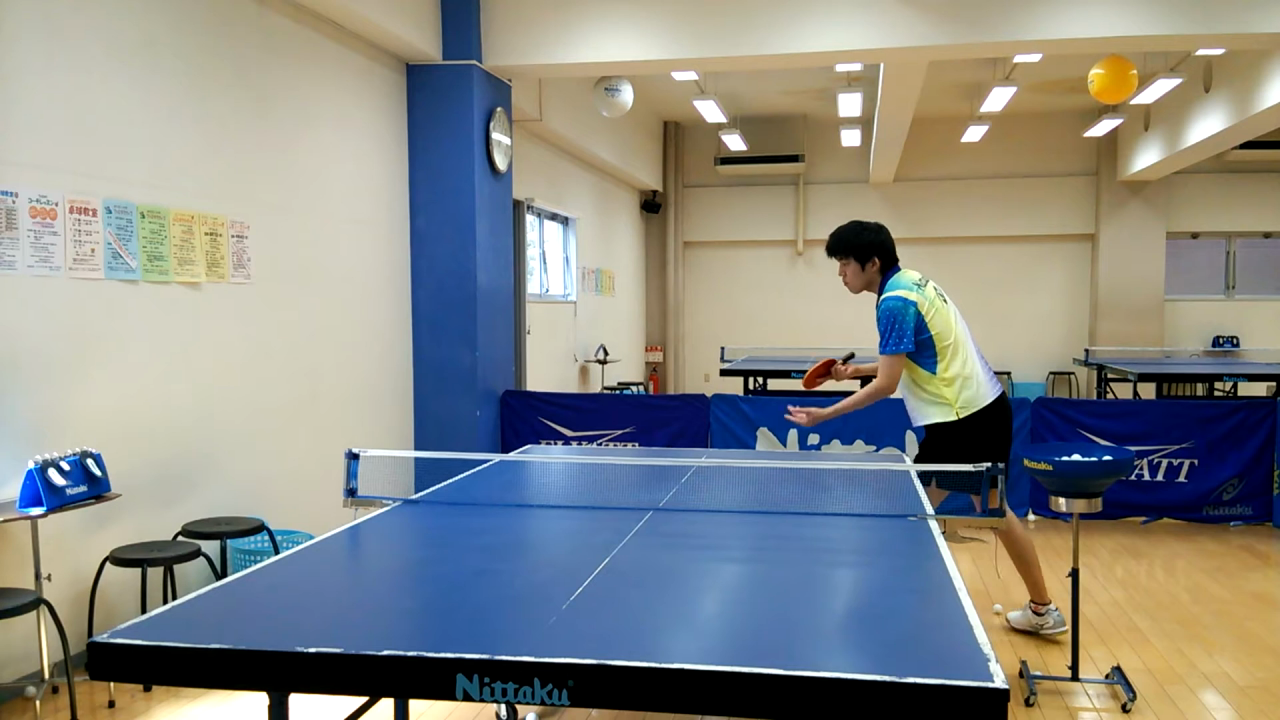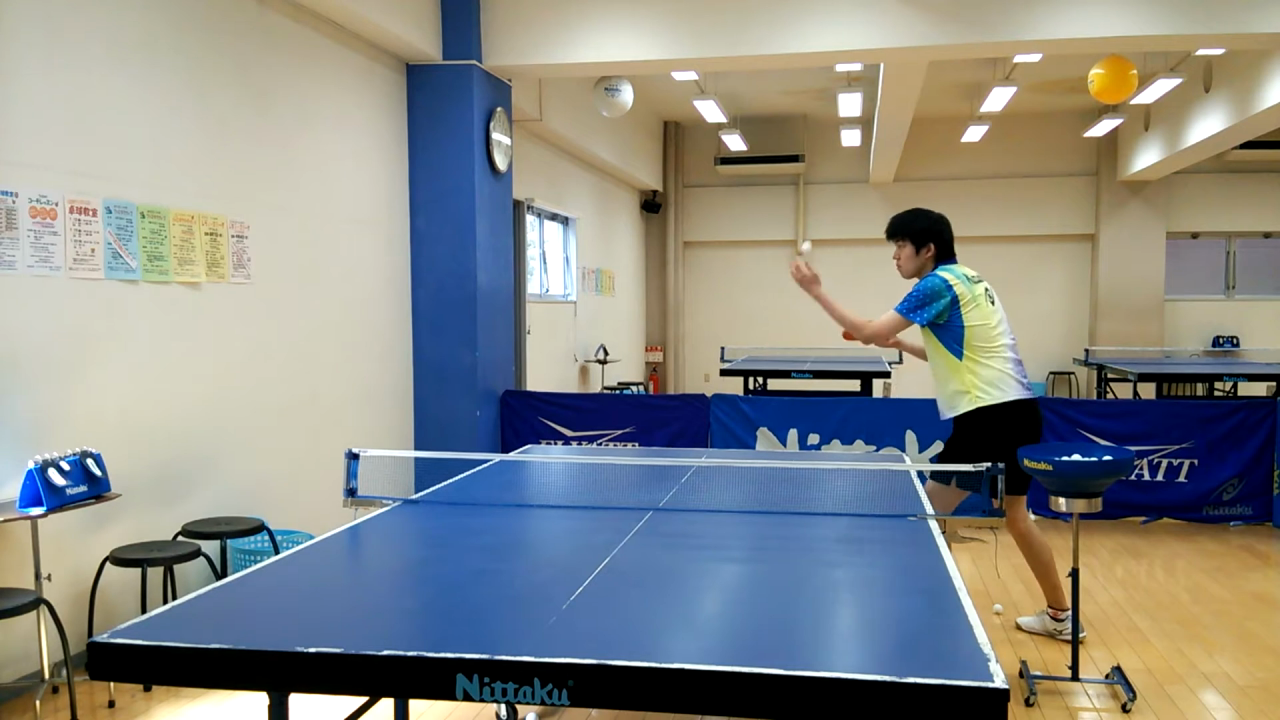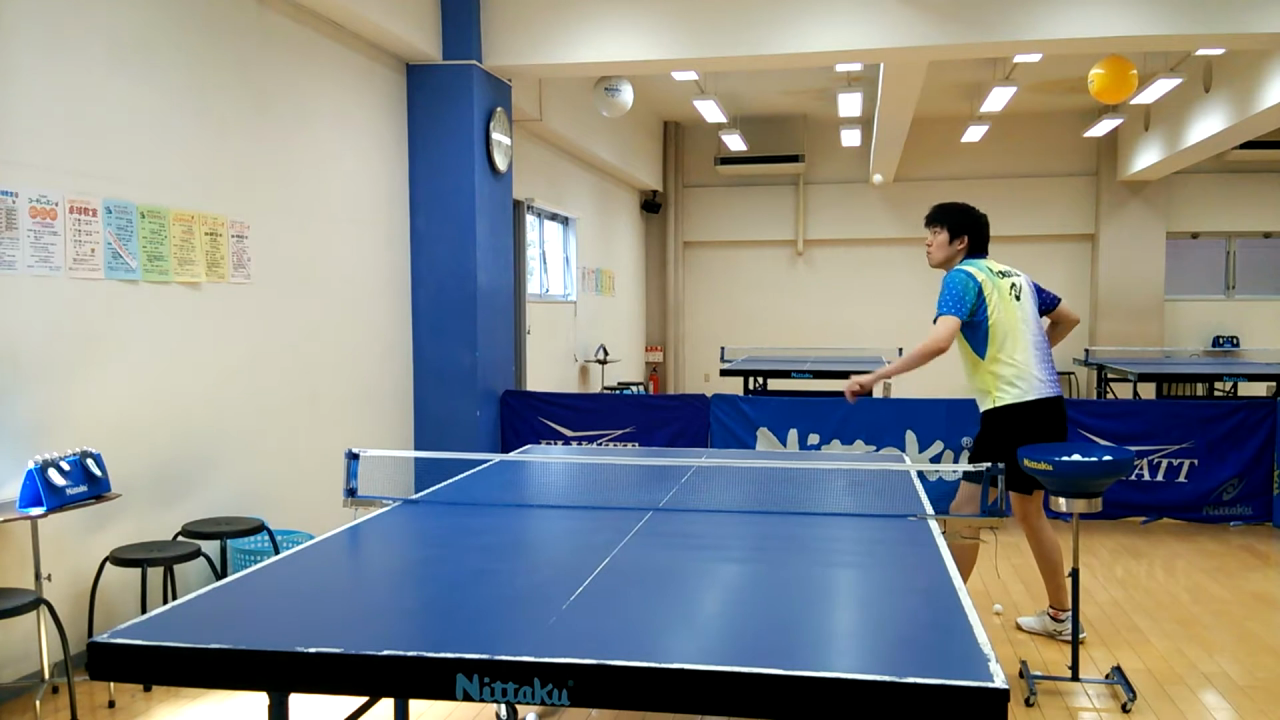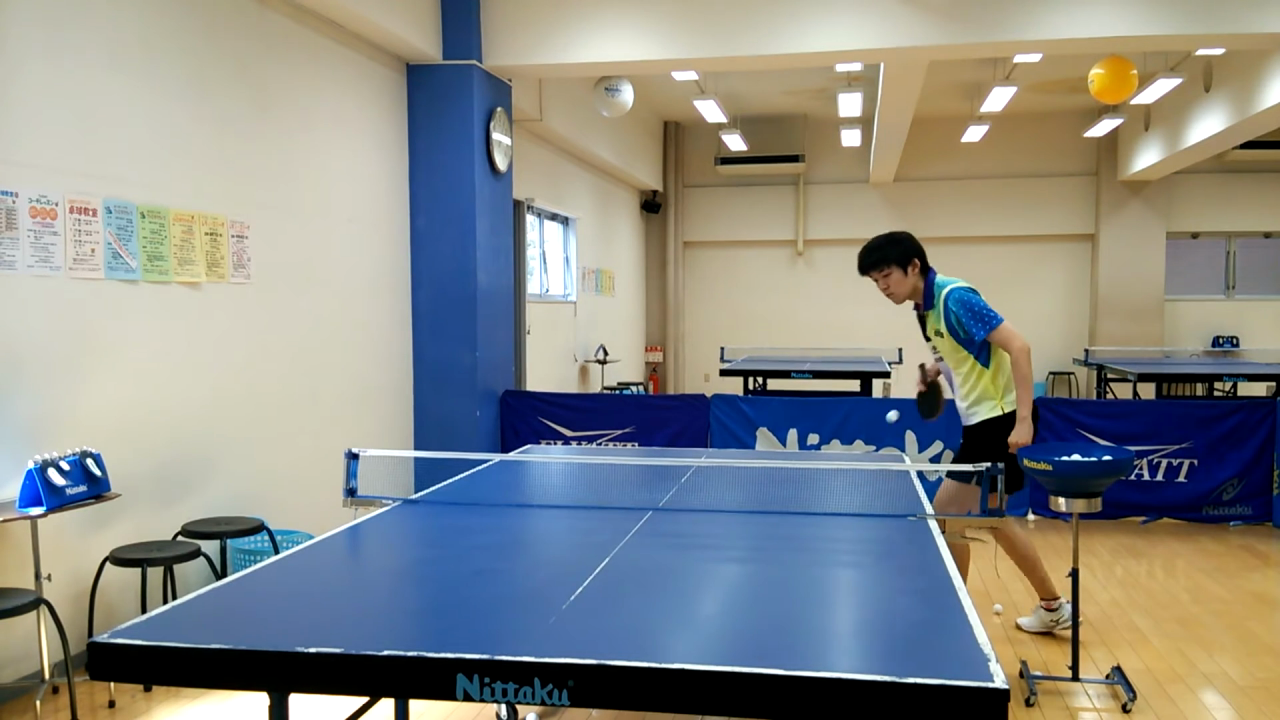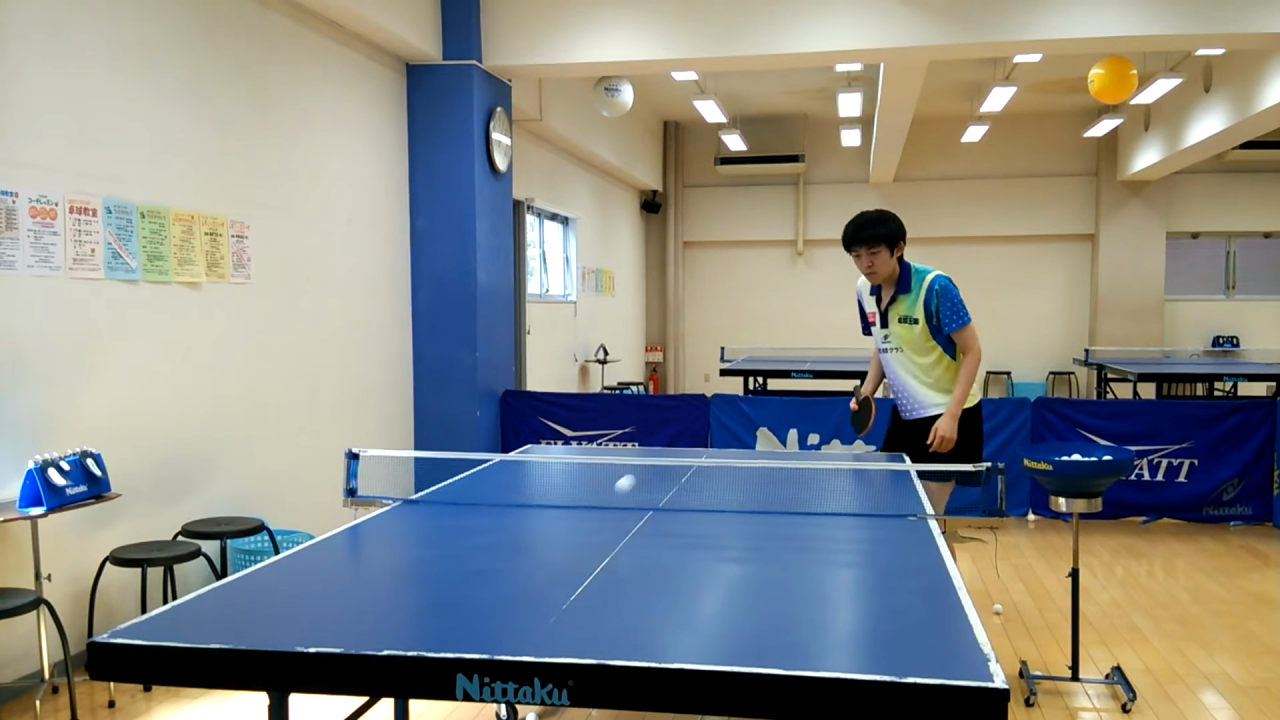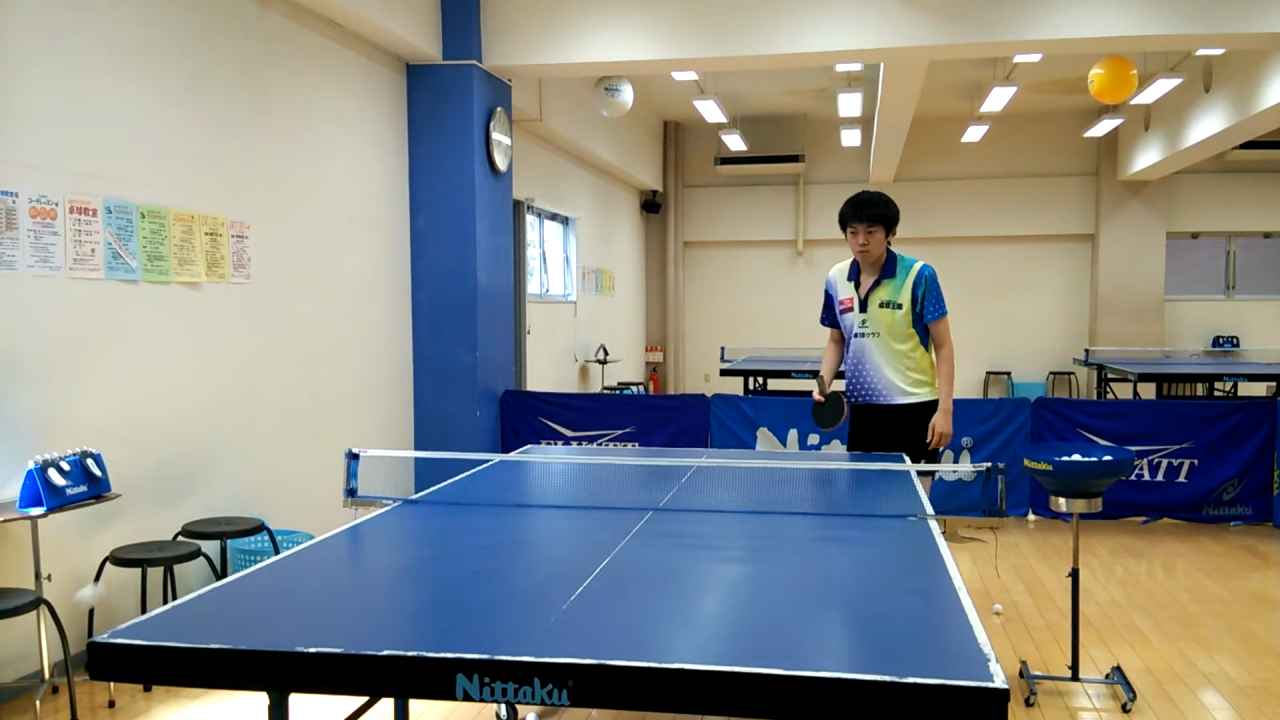
dt=0.4s
person 1, frame 1
left shoulder: (895, 303)
right shoulder: (913, 283)
left elbow: (885, 385)
left wrist: (825, 414)
right wrist: (858, 369)
left hip: (963, 422)
right hip: (989, 409)
right knee: (995, 511)
right ankle: (1042, 609)
person 1, frame 2
left shoulder: (939, 284)
right shoulder: (969, 281)
left elbow: (870, 334)
left wrist: (817, 292)
right wrist: (907, 344)
left hip: (988, 417)
right hip: (1020, 411)
left knee: (931, 514)
right knee: (1016, 515)
right ankle: (1060, 615)
person 1, frame 3
left shoulder: (960, 279)
right shoulder: (1016, 278)
left elbow: (940, 341)
right elbow: (1068, 318)
left wrist: (876, 376)
left hip: (1011, 413)
right hip: (1047, 406)
left knee: (964, 513)
right knee: (1030, 511)
right ankle: (1061, 616)
person 1, frame 4
left shoulder: (955, 297)
right shoulder: (925, 303)
left elbow: (1018, 346)
left wrist: (1024, 420)
right wrist: (932, 372)
left hip: (1000, 419)
right hip: (982, 421)
left knee: (943, 513)
right ankle: (1053, 604)
person 1, frame 5
left shoulder: (935, 287)
right shoulder: (865, 291)
left elbow: (972, 351)
left wrist: (951, 414)
right wrist: (867, 391)
left hip: (945, 417)
right hip: (905, 415)
person 1, frame 6
left shoulder: (919, 275)
right shoulder: (836, 279)
left elbow: (943, 346)
left wrist: (945, 409)
right wrist: (824, 382)
left hip: (914, 407)
right hip: (864, 408)
